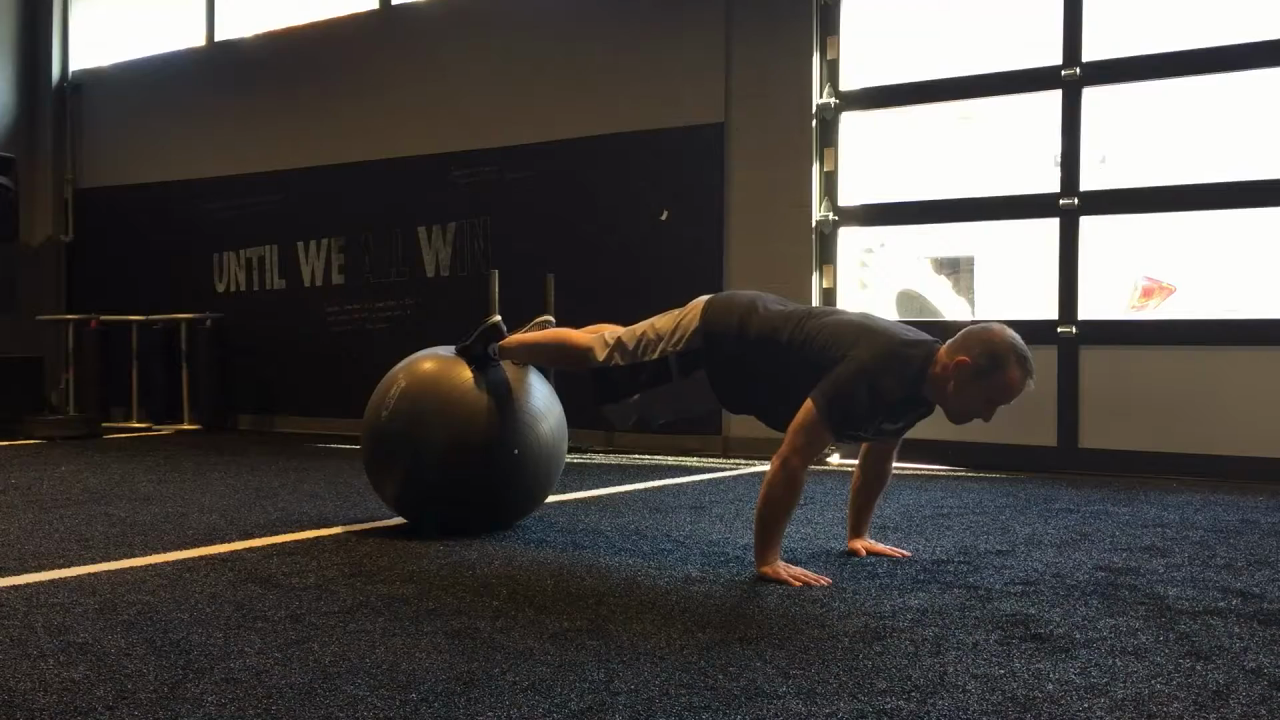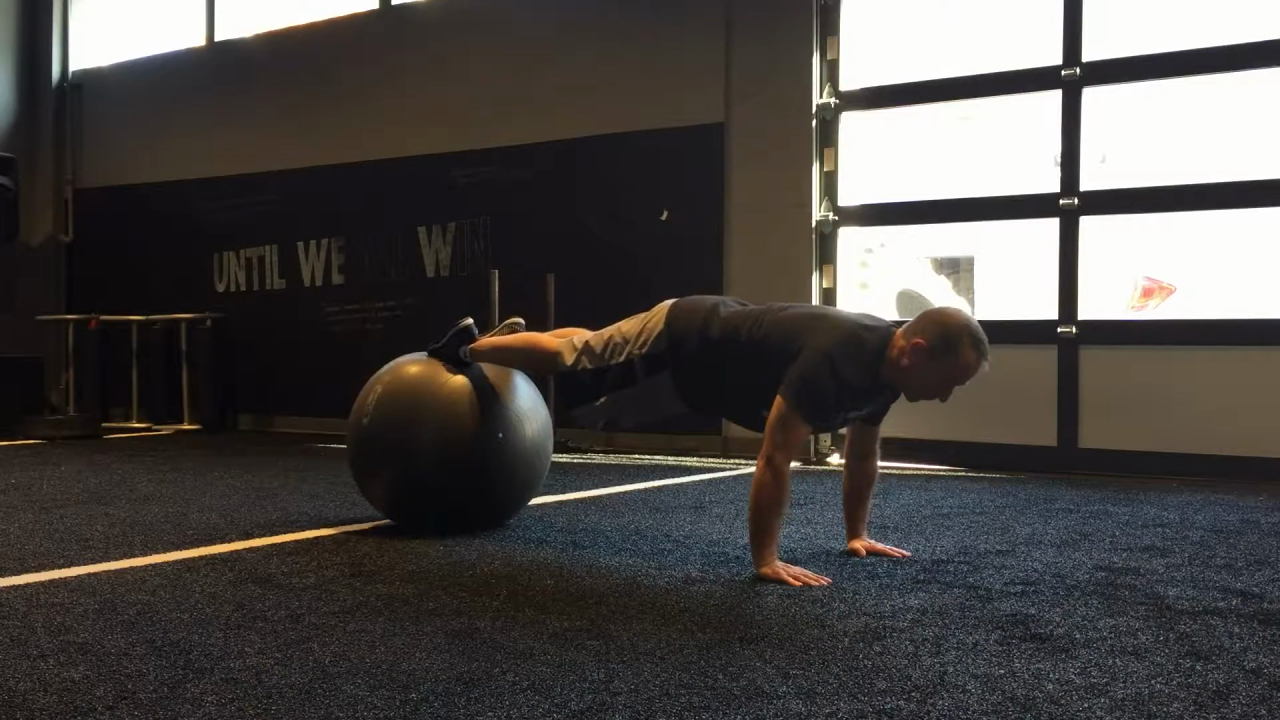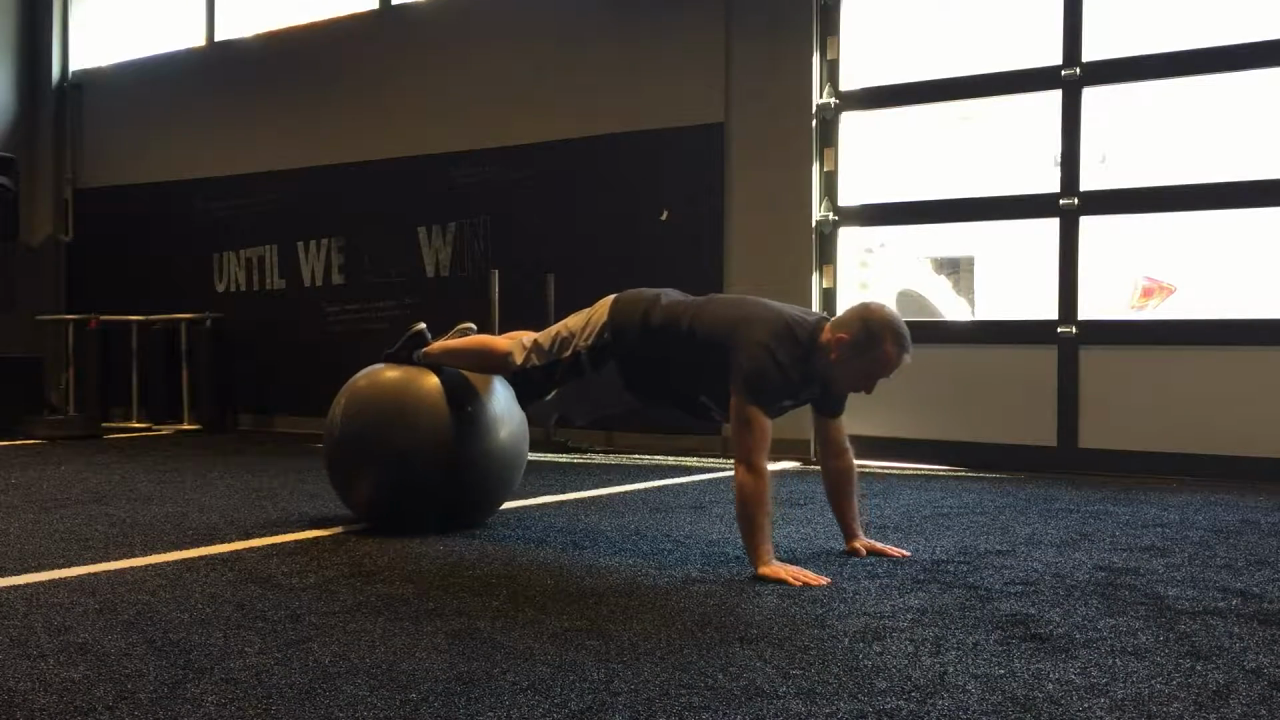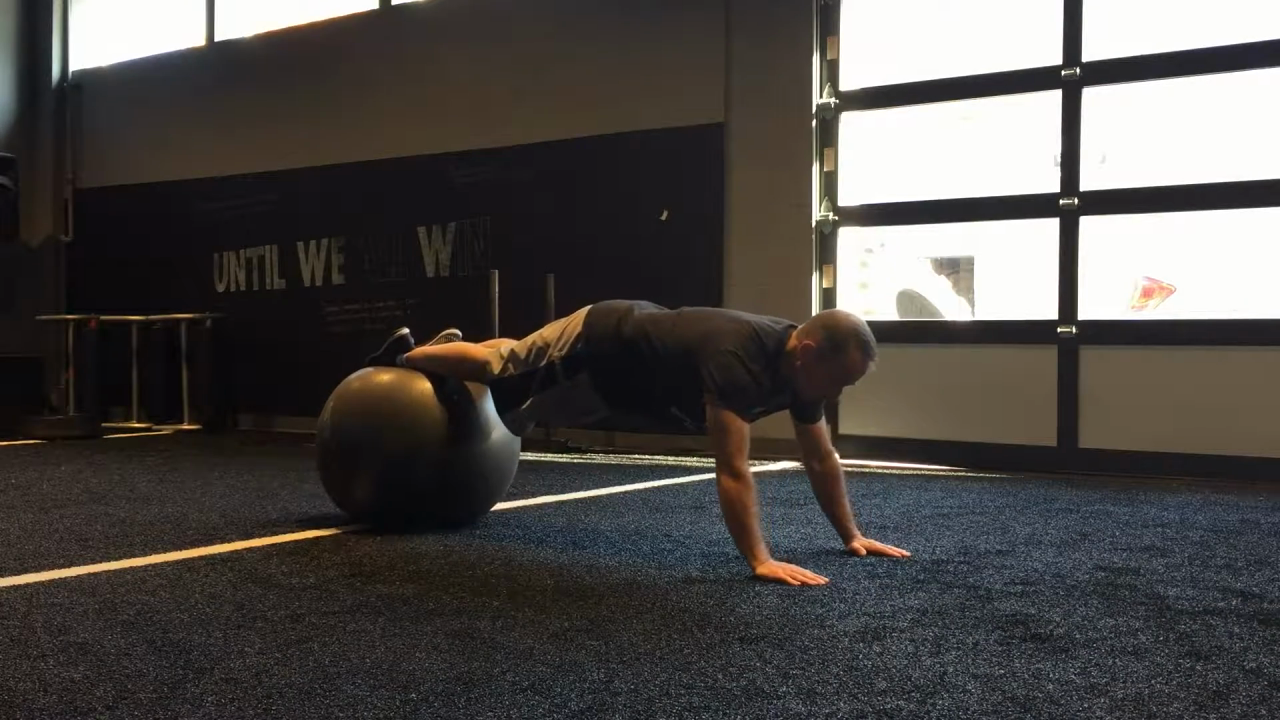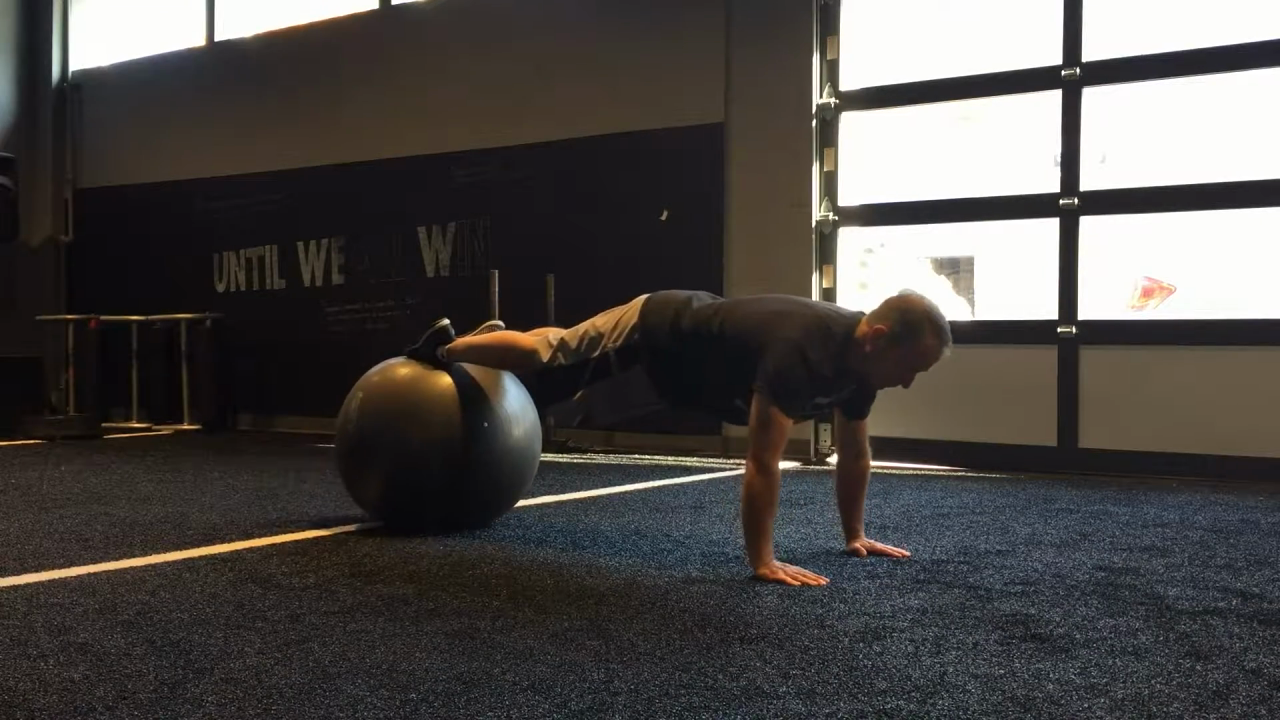
dt=1s
person 1, frame 1
left shoulder: (922, 378)
right shoulder: (877, 372)
left elbow: (879, 452)
right elbow: (790, 461)
left wrist: (858, 533)
right wrist: (767, 559)
left hip: (753, 326)
right hip: (713, 338)
left knee: (615, 343)
right knee: (598, 357)
left ankle: (538, 331)
right ankle: (496, 344)
person 1, frame 2
left shoulder: (886, 365)
right shoulder: (837, 358)
left elbow: (862, 451)
right elbow: (775, 458)
left wrist: (857, 534)
right wrist: (765, 560)
left hip: (715, 330)
right hip: (678, 344)
left knee: (589, 346)
right knee: (568, 361)
left ankle: (511, 332)
right ankle: (470, 344)
person 1, frame 3
left shoulder: (826, 358)
right shoulder: (770, 349)
left elbow: (835, 453)
right elbow: (751, 462)
left wrist: (854, 535)
right wrist: (764, 561)
left hip: (662, 322)
right hip: (622, 336)
left knee: (536, 351)
right knee: (521, 363)
left ankle: (467, 336)
right ankle: (425, 348)
person 1, frame 4
left shoulder: (801, 366)
right shoulder: (737, 358)
left elbow: (820, 457)
right elbow: (732, 467)
left wrist: (851, 535)
right wrist: (760, 559)
left hip: (637, 329)
right hip: (595, 348)
left knee: (511, 360)
right knee: (501, 371)
left ankle: (449, 343)
right ankle: (406, 352)
person 1, frame 5
left shoulder: (860, 357)
right shoulder: (803, 347)
left elbow: (853, 454)
right elbow: (763, 461)
left wrist: (855, 535)
right wrist: (762, 561)
left hip: (691, 325)
right hip: (651, 337)
left knee: (556, 348)
right knee: (545, 357)
left ankle: (484, 336)
right ankle: (446, 345)
